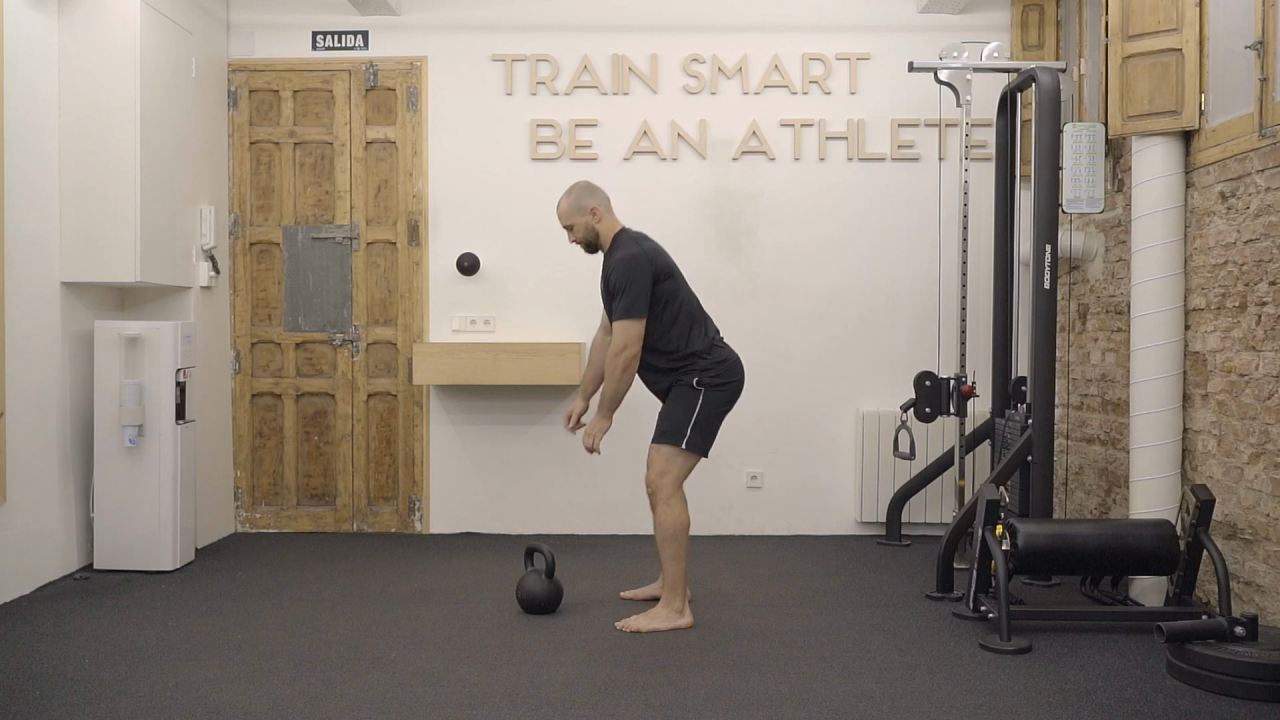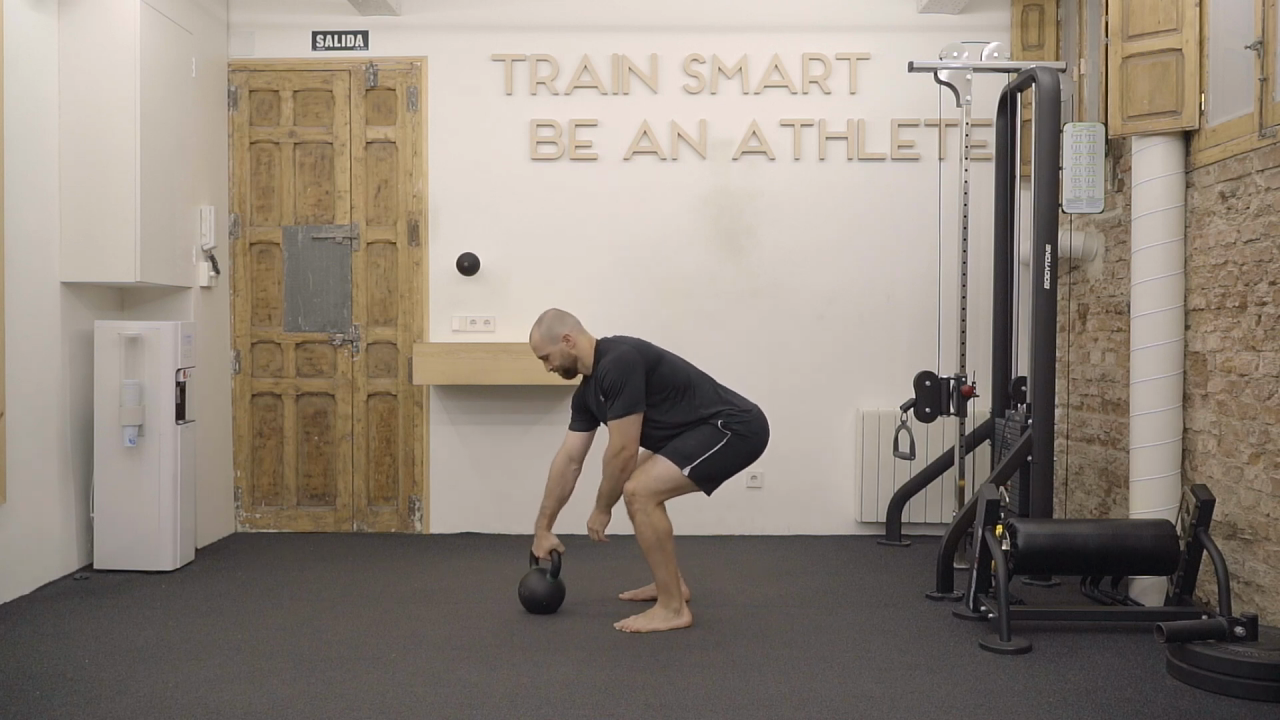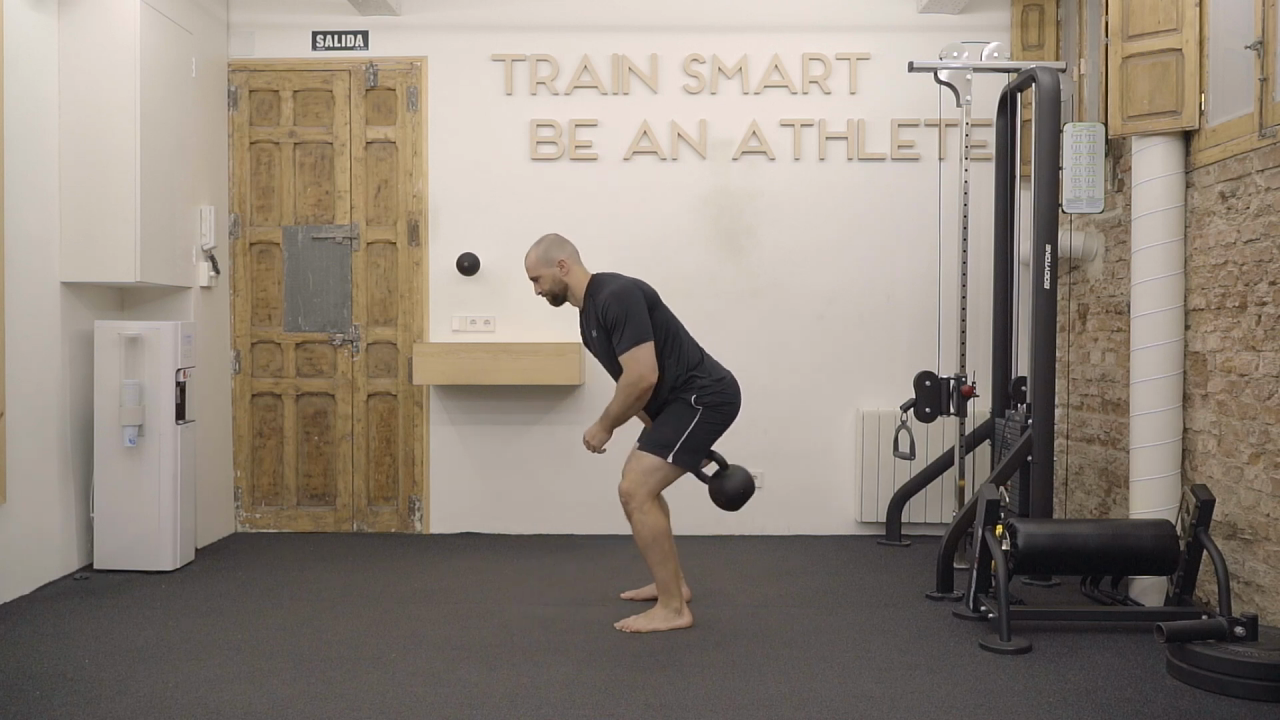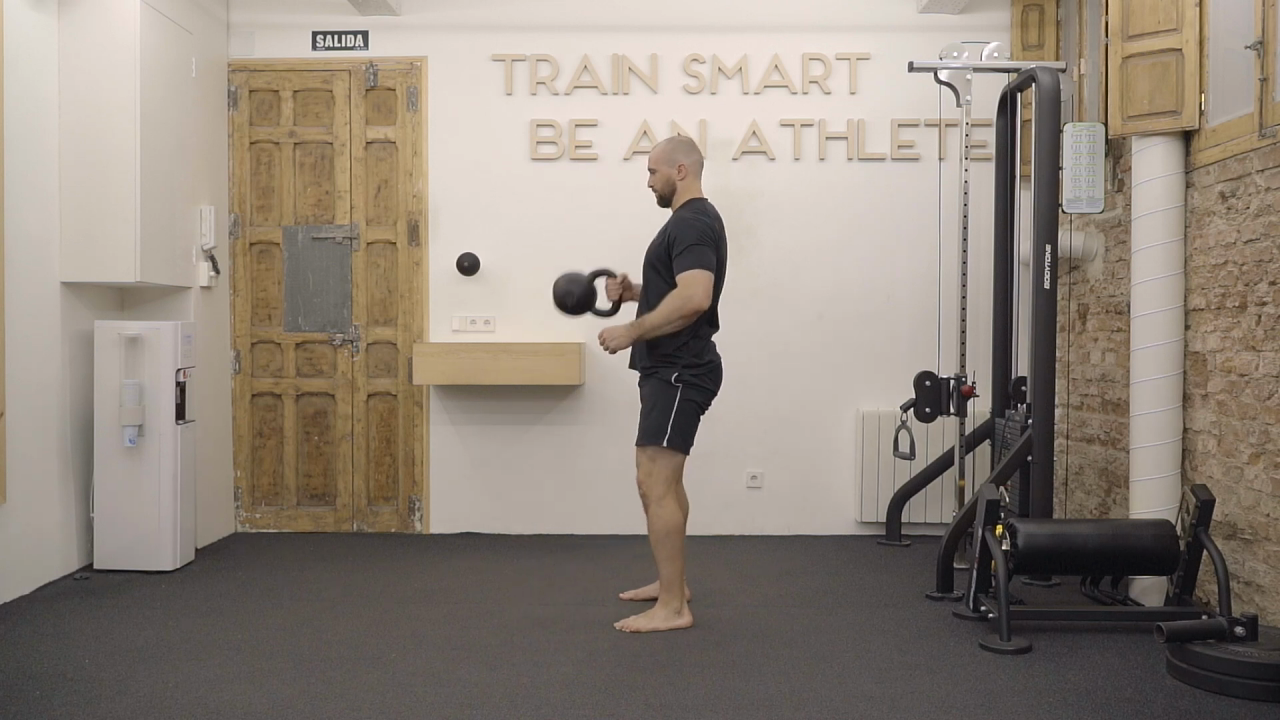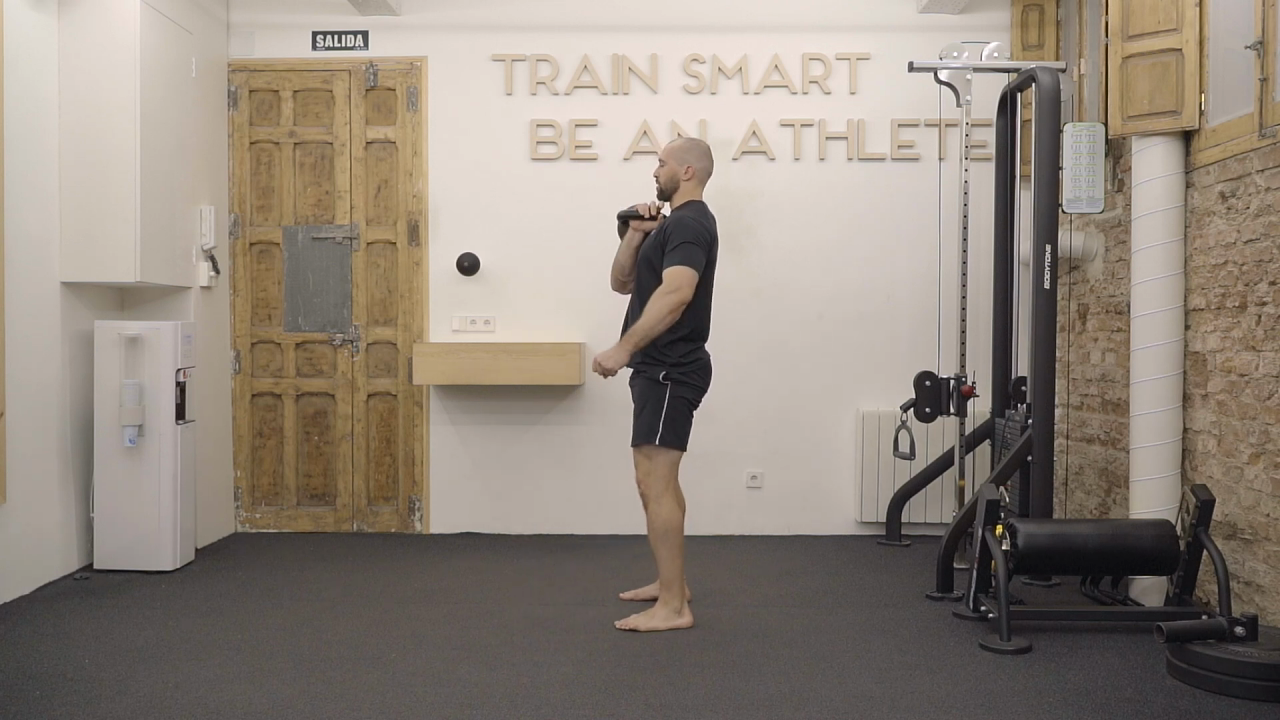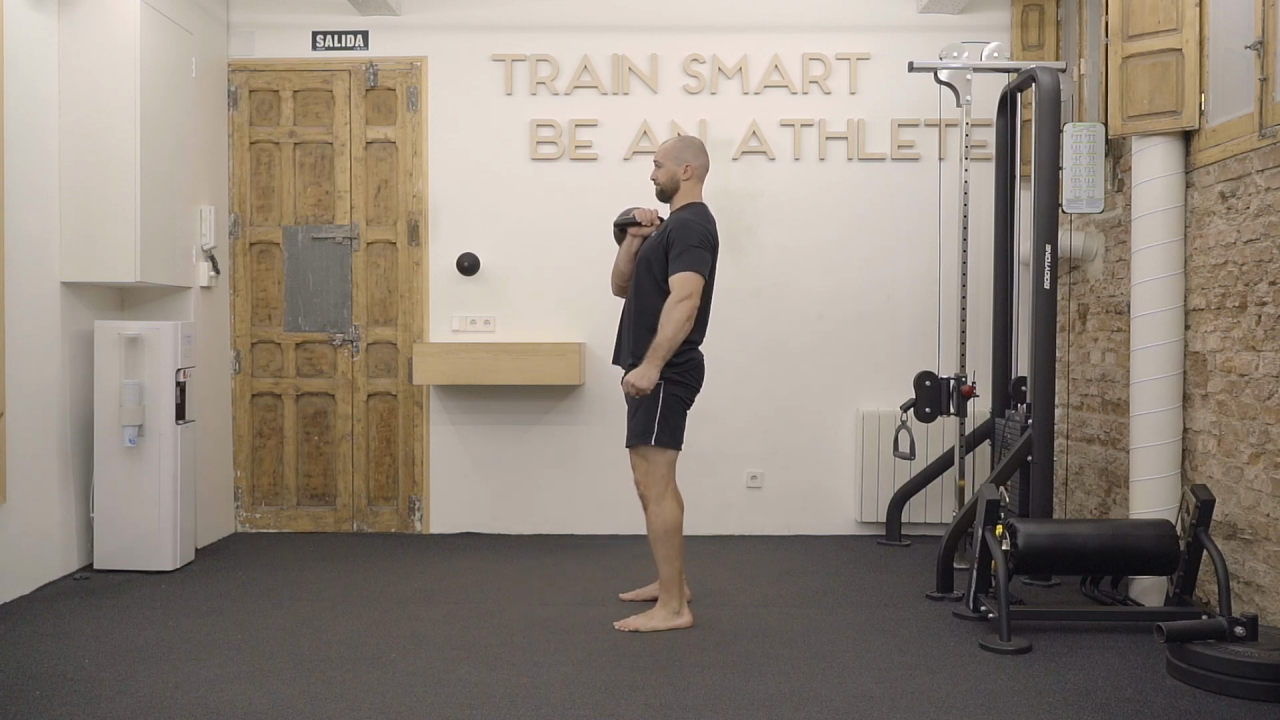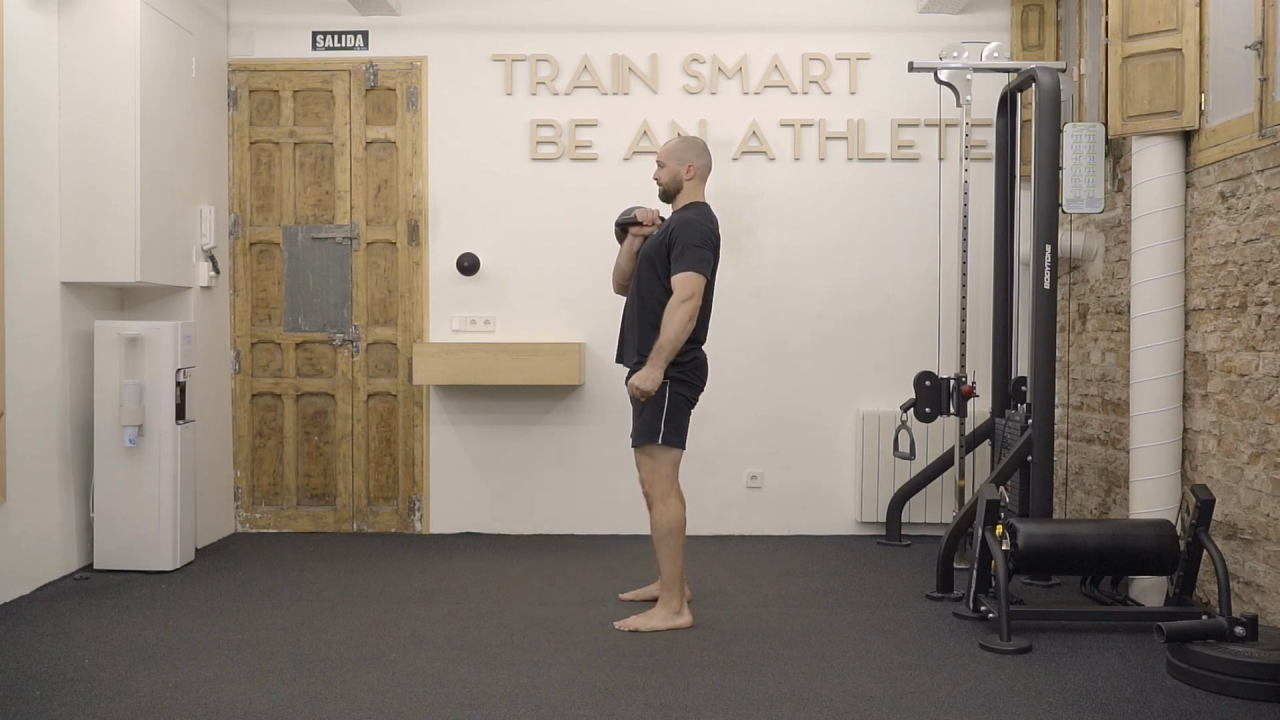
dt=0.7s
person 1, frame 1
left shoulder: (629, 260)
right shoulder: (623, 258)
left elbow: (625, 350)
right elbow: (606, 338)
left wrist: (603, 417)
right wrist: (582, 398)
left hip: (707, 377)
right hip: (698, 375)
left knee: (661, 483)
right knee: (662, 479)
left ankle: (674, 607)
right ankle: (672, 582)
person 1, frame 2
left shoulder: (620, 363)
right shoulder: (590, 389)
left elbow: (623, 450)
right elbow: (568, 460)
left wrist: (601, 510)
right wrist: (543, 528)
left hip: (735, 429)
right hip: (721, 427)
left knee: (639, 492)
right knee: (637, 483)
left ankle: (672, 608)
right ankle: (671, 584)
person 1, frame 3
left shoulder: (617, 297)
right shoulder: (589, 315)
left elbow: (642, 377)
right elbow: (634, 383)
left wrist: (603, 426)
right wrist: (678, 446)
left hip: (704, 397)
right hip: (685, 398)
left knee: (634, 490)
right knee: (639, 482)
left ankle: (672, 608)
right ankle: (673, 584)
person 1, frame 4
left shoulder: (692, 222)
right shoulder: (688, 222)
left elbow: (695, 298)
left wrist: (631, 331)
right wrist: (632, 293)
left hip: (679, 372)
right hip: (673, 370)
left knee: (654, 485)
right knee: (663, 483)
left ankle: (673, 607)
right ankle: (672, 583)
person 1, frame 5
left shoulder: (689, 222)
right shoulder: (672, 224)
left elbow: (676, 293)
right elbow: (621, 281)
left wrist: (623, 349)
right wrist: (635, 234)
left hip: (669, 370)
right hip: (661, 367)
left knee: (654, 483)
right knee: (660, 480)
left ankle: (673, 606)
right ankle: (672, 582)
person 1, frame 6
left shoulder: (691, 225)
right shoulder: (671, 226)
left elbow: (684, 300)
right elbow: (623, 287)
left wrist: (651, 365)
right wrist: (634, 240)
left hip: (664, 373)
right hip: (656, 369)
left knee: (653, 484)
right knee: (657, 482)
left ankle: (672, 607)
right ankle: (671, 583)
person 1, frame 7
left shoulder: (694, 224)
right shoulder: (672, 225)
left elbow: (686, 300)
right elbow: (624, 285)
left wrist: (655, 367)
right wrist: (635, 239)
left hip: (668, 372)
right hip: (656, 368)
left knee: (658, 483)
right knee: (660, 481)
left ankle: (672, 607)
right ankle: (671, 582)
